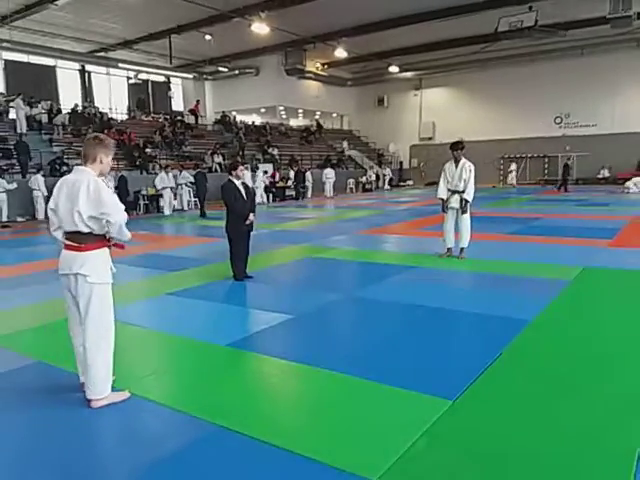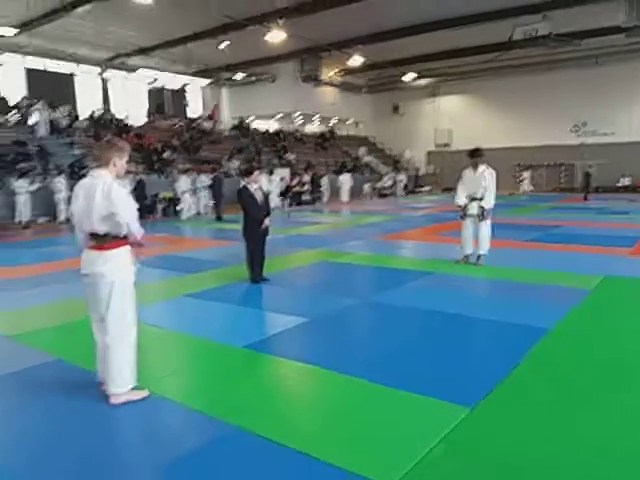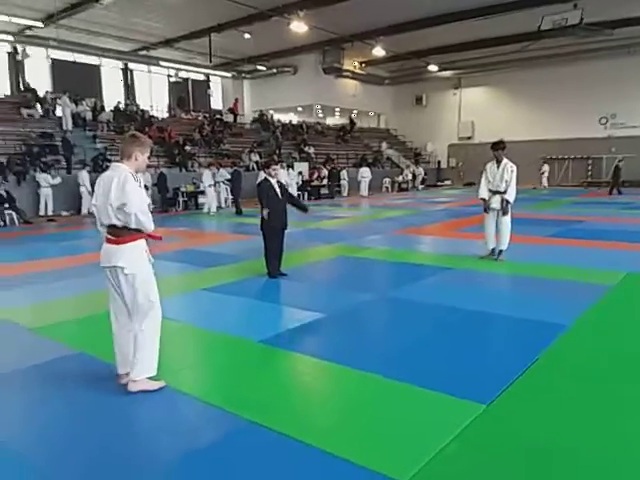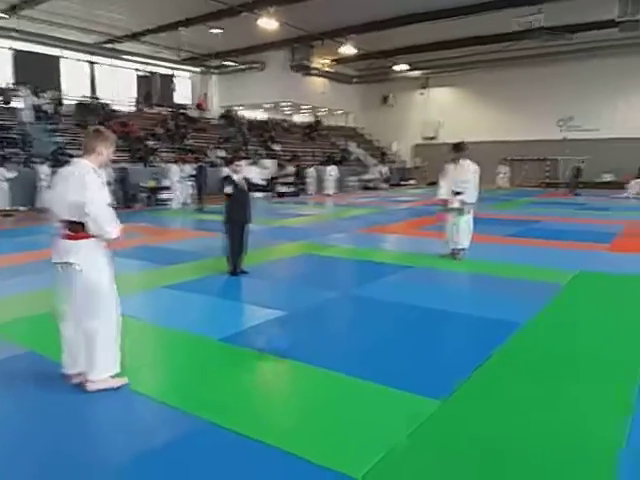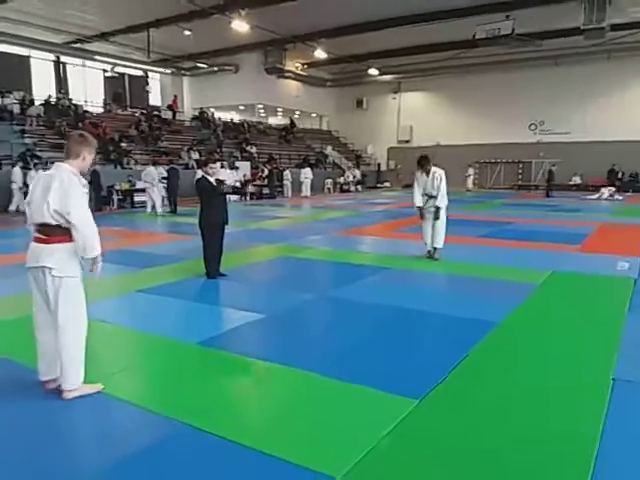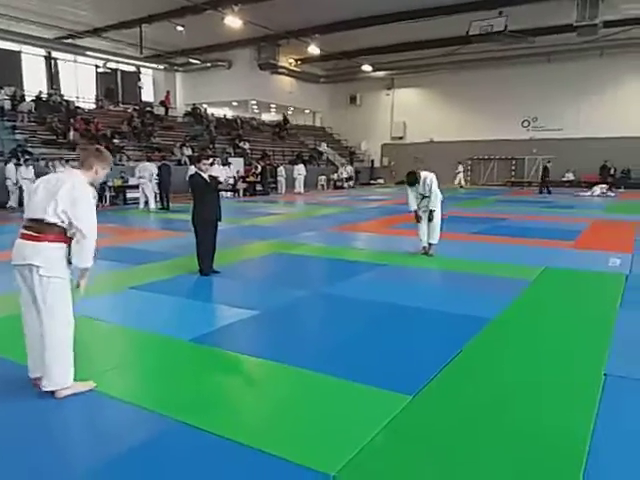
dt=0.2s
person 1, frame 1
left shoulder: (63, 183)
right shoulder: (95, 185)
left elbow: (56, 224)
right elbow: (116, 220)
left wrist: (73, 240)
right wrist: (121, 236)
left hip: (69, 257)
right hip: (92, 260)
left knee: (79, 324)
right knee: (99, 325)
left ankle: (90, 377)
right ankle: (98, 392)
person 1, frame 2
left shoulder: (82, 186)
right shoulder: (110, 187)
left elbow: (81, 226)
right elbow: (128, 220)
left wrist: (92, 243)
right wrist: (137, 233)
left hip: (92, 258)
right hip: (113, 260)
left knee: (102, 322)
right knee: (120, 324)
left ankle: (108, 376)
right ankle: (118, 389)
person 1, frame 3
left shoulder: (104, 178)
right shoulder: (127, 180)
left elbow: (101, 216)
right elbow: (139, 216)
left wrist: (125, 231)
right wrist: (150, 227)
left hip: (111, 250)
right hip: (130, 253)
left knee: (121, 315)
right knee: (148, 312)
left ankle: (125, 370)
right ankle: (138, 375)
person 1, frame 4
left shoulder: (64, 173)
right shoulder: (89, 176)
left elbow: (57, 212)
right elbow: (98, 213)
right wrist: (113, 231)
left hip: (65, 247)
right hip: (86, 250)
left knee: (71, 312)
right knee: (103, 311)
left ankle: (75, 369)
right ankle: (96, 375)
person 1, frame 5
left shoulder: (42, 177)
right shoulder: (71, 181)
left elbow: (32, 214)
right elbow: (82, 222)
right wrist: (94, 254)
left hip: (37, 250)
right hip: (60, 254)
left knee: (45, 318)
right knee: (71, 319)
left ankle: (50, 376)
right ankle: (71, 384)
person 1, frame 6
left shoulder: (48, 180)
right shoulder: (82, 189)
left elbow: (36, 213)
right elbow: (85, 231)
right wrist: (84, 269)
left hip: (24, 249)
right hip: (48, 253)
left knee: (37, 316)
right knee: (58, 319)
left ankle: (39, 373)
right ankle: (61, 382)
